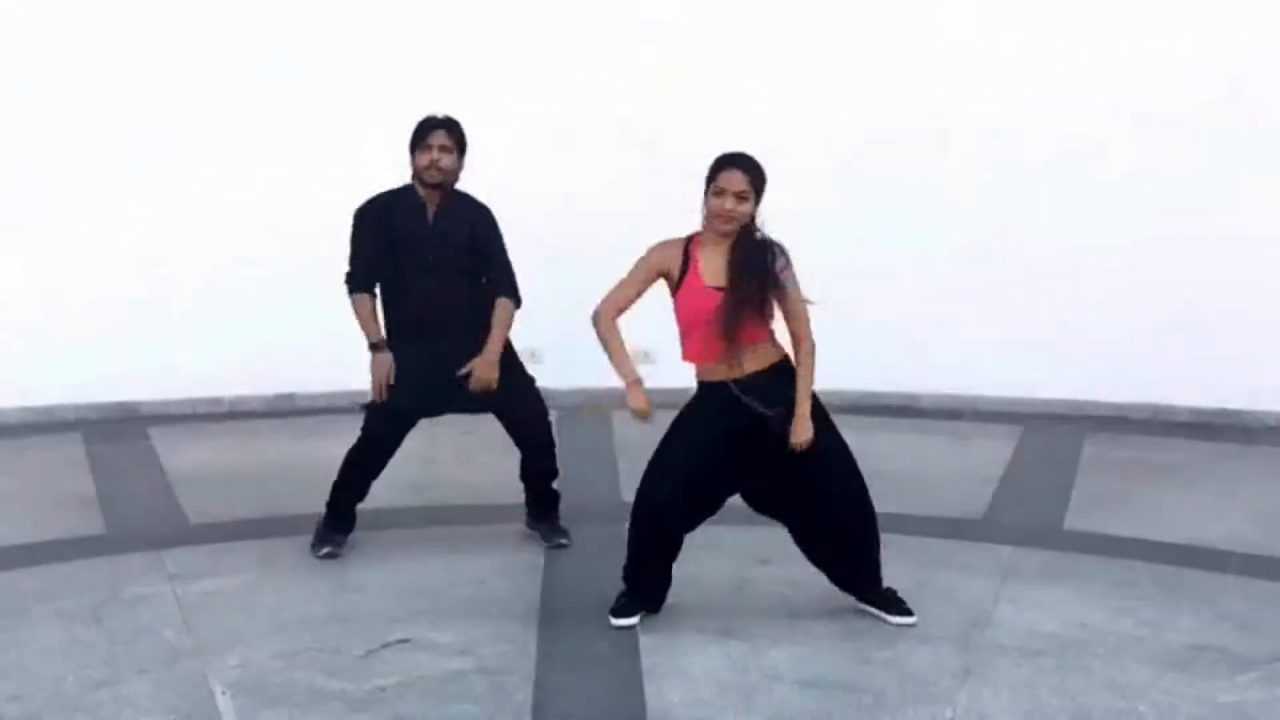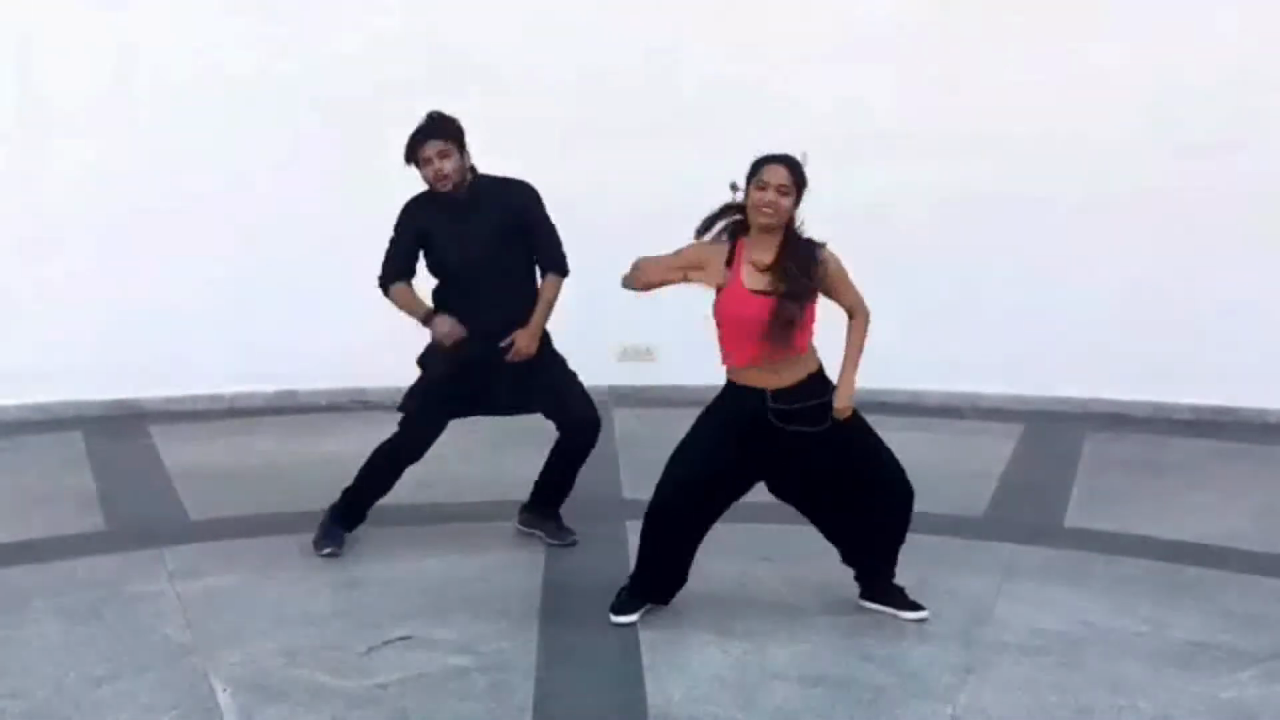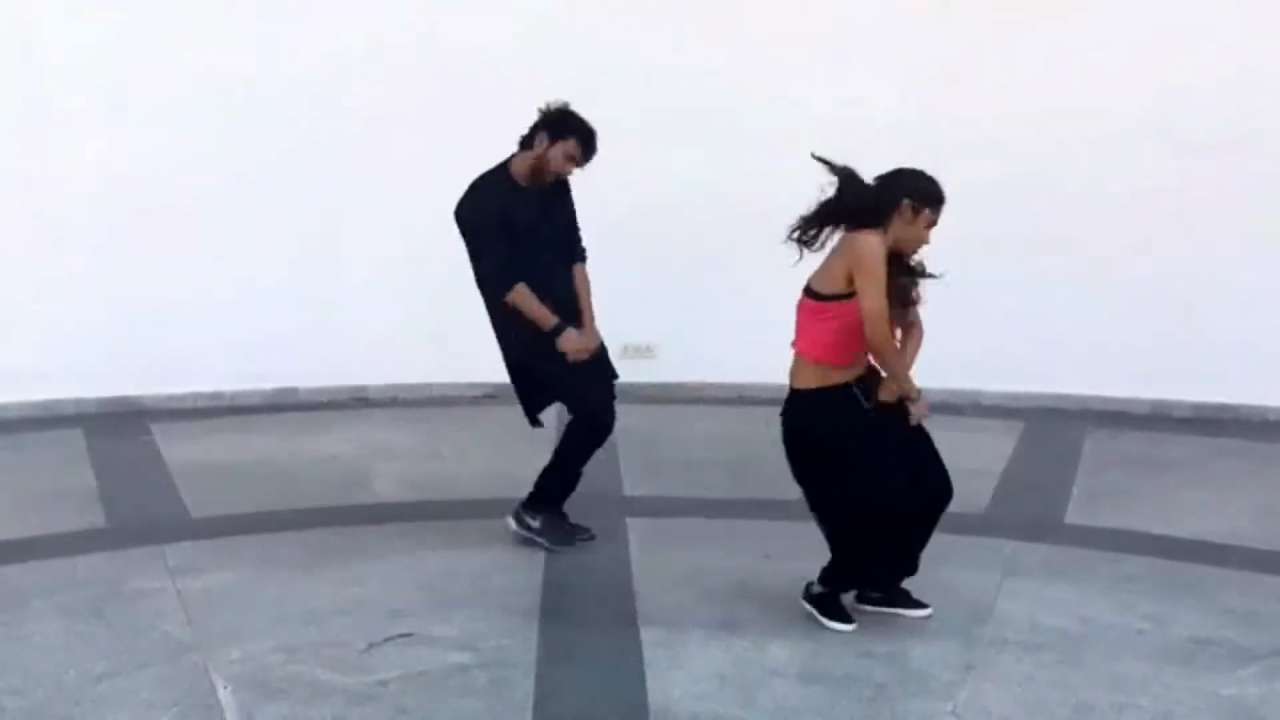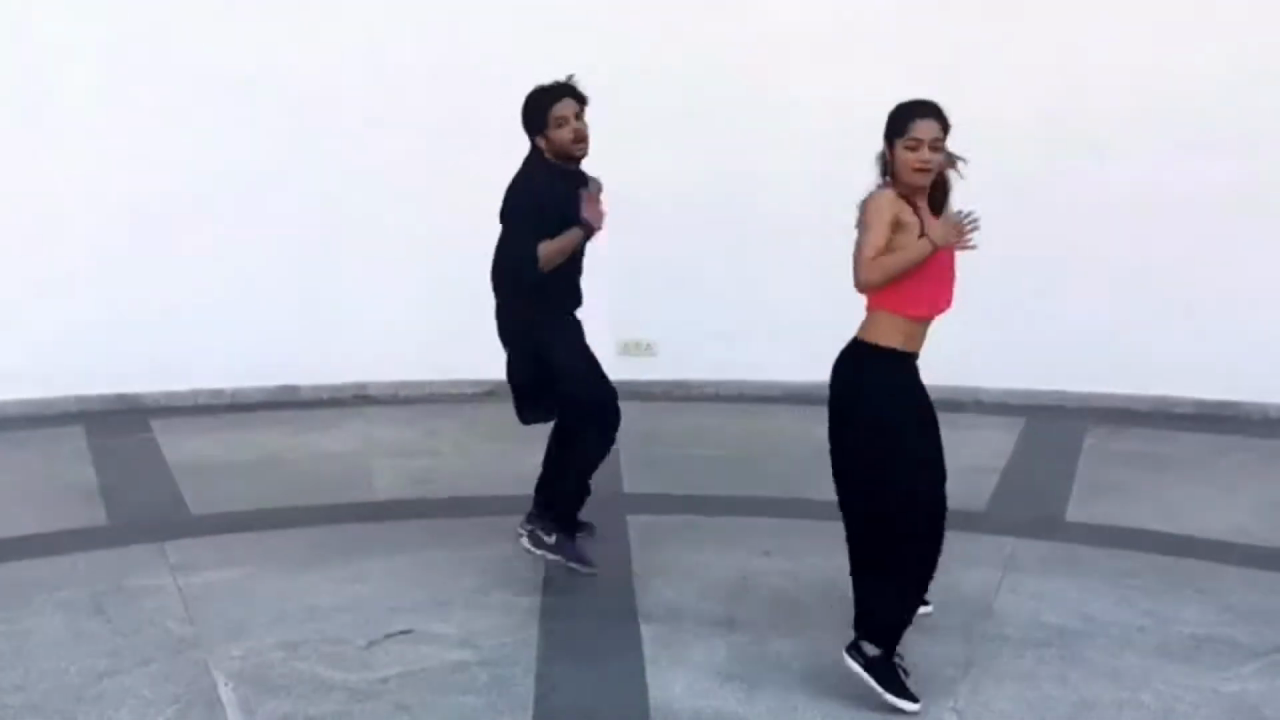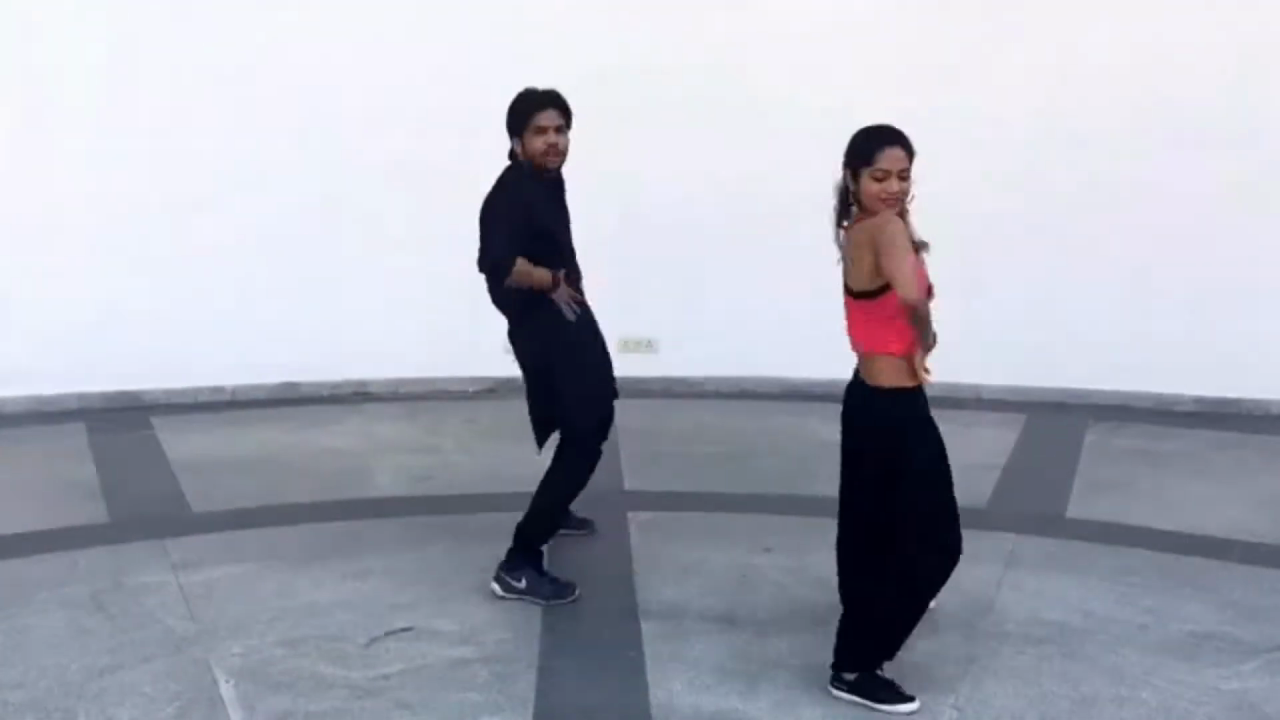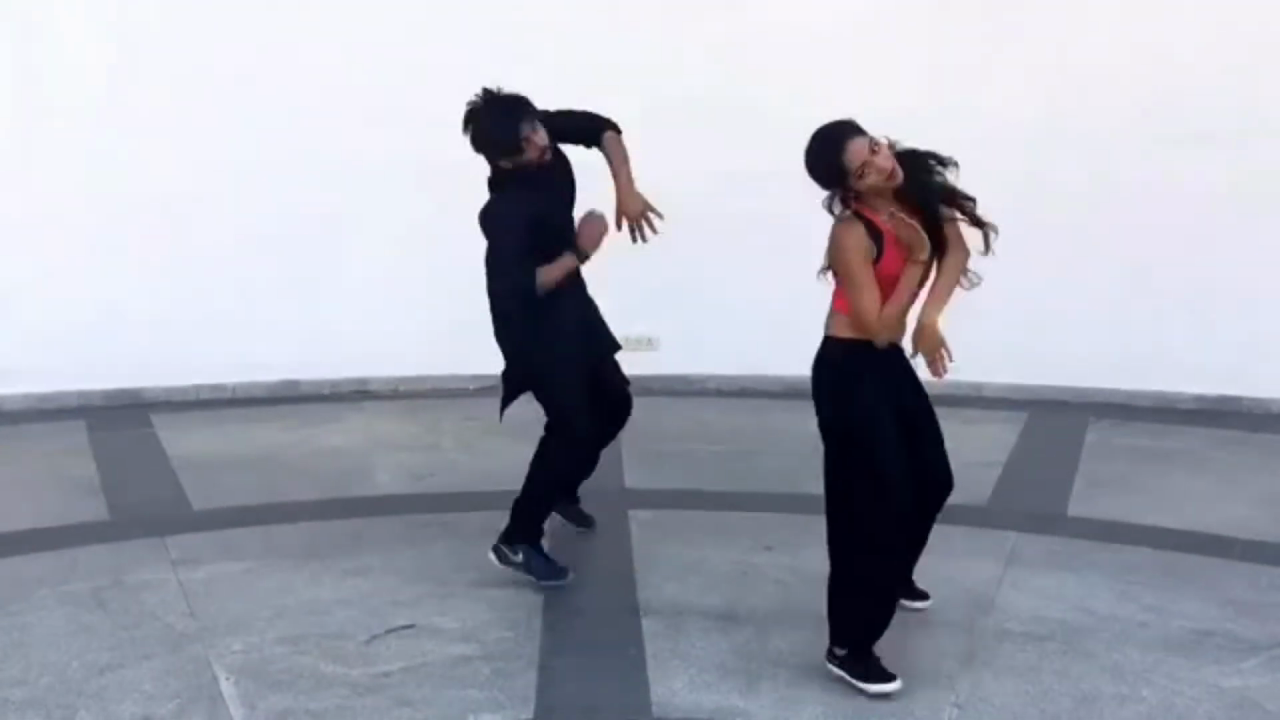
dt=0.4s
person 1, frame 1
left shoulder: (769, 258)
right shoulder: (671, 256)
left elbow: (803, 339)
right elbow: (605, 315)
left wrist: (803, 413)
right wrist: (631, 382)
left hip: (776, 390)
right hip: (713, 402)
left knee: (841, 493)
right knee: (658, 502)
left ankle: (869, 588)
right ankle: (640, 592)
person 1, frame 2
left shoulder: (815, 260)
right shoulder: (713, 256)
left elbow: (859, 314)
right elbow: (633, 279)
left wrist: (848, 381)
right wrist: (677, 271)
left hip: (810, 399)
right hip: (741, 406)
left knee: (887, 489)
right knee: (677, 499)
left ankle: (877, 584)
right ankle: (644, 588)
person 1, frame 3
left shoulder: (889, 261)
right shoulder: (864, 248)
left elbow: (910, 328)
right elbow: (878, 337)
left wrist: (895, 384)
right wrist: (909, 392)
left hip: (865, 389)
right hip: (820, 405)
left knee: (929, 489)
right knee: (880, 512)
left ankle: (876, 586)
right ankle: (825, 588)
person 1, frame 4
left shoulder: (933, 206)
right shoulder: (884, 202)
right elbow: (866, 276)
left wrist: (941, 239)
right wrist: (933, 240)
left hip: (896, 370)
right hip: (871, 376)
left knee: (918, 496)
right knee: (899, 506)
left ankle: (889, 602)
right ankle: (874, 643)
person 1, frame 5
left shoulder: (863, 231)
right shoulder: (883, 228)
right elbow: (911, 294)
right wrist: (922, 337)
left hip: (882, 399)
right hip: (888, 407)
left knee: (905, 518)
right knee: (928, 537)
left ankle: (891, 595)
right ankle: (854, 667)
person 1, frame 6
left shoulder: (916, 188)
right shoulder: (851, 236)
left elbow: (956, 250)
right elbow: (881, 327)
left wrist: (930, 315)
right wrist: (916, 258)
left hip: (891, 366)
right hip: (848, 374)
left knee: (929, 479)
right knee: (876, 500)
left ankle: (891, 578)
right ankle: (850, 645)
person 2, frame 1
left shoulder: (476, 215)
right shoulder: (378, 213)
left elbow: (504, 289)
right elbow: (361, 285)
left wrist: (491, 355)
right wrist: (379, 349)
left hip: (478, 348)
right hip: (410, 351)
left knee: (534, 426)
right knee: (375, 440)
left ankle: (543, 513)
right ankle: (336, 520)
person 2, frame 2
left shoulder: (515, 196)
right shoulder: (418, 214)
left elbow: (554, 266)
right elbow: (393, 281)
left wrist: (535, 327)
right wrist: (432, 318)
left hip: (521, 341)
right hip: (457, 349)
left knee: (583, 423)
right knee: (411, 439)
left ankle: (541, 511)
right ankle: (343, 515)
person 2, frame 3
left shoulder: (556, 188)
right shoulder: (481, 205)
left elbow: (574, 257)
right elbow: (502, 282)
left wrist: (587, 323)
right wrist: (559, 331)
left hip: (572, 325)
right hip: (533, 331)
left knee: (597, 416)
right knee: (593, 415)
left ankle: (545, 508)
right ankle: (535, 510)
person 2, frame 4
left shoulder: (565, 176)
right shoulder: (534, 184)
right elbow: (528, 261)
left wrist: (586, 224)
right wrist: (583, 229)
left hip: (548, 315)
right hip: (532, 318)
left knee: (578, 412)
right knee: (600, 412)
left ankle: (545, 512)
right ankle: (553, 524)
person 2, frame 5
left shoulder: (549, 183)
right shoulder: (511, 194)
right elbow: (496, 264)
left wrist: (563, 284)
right wrist: (553, 281)
left hip: (570, 326)
right hip: (545, 332)
left knee: (593, 419)
right knee: (582, 440)
left ankle: (553, 511)
right ankle: (518, 566)
person 2, frame 6
left shoulder: (544, 162)
right shoulder: (505, 207)
left elbow: (601, 127)
right elbow: (518, 289)
left wrist: (626, 190)
right wrist: (577, 253)
left hip: (572, 307)
right hip: (531, 322)
left knee: (613, 404)
right knee: (576, 423)
left ankle: (559, 494)
right ankle: (519, 540)
